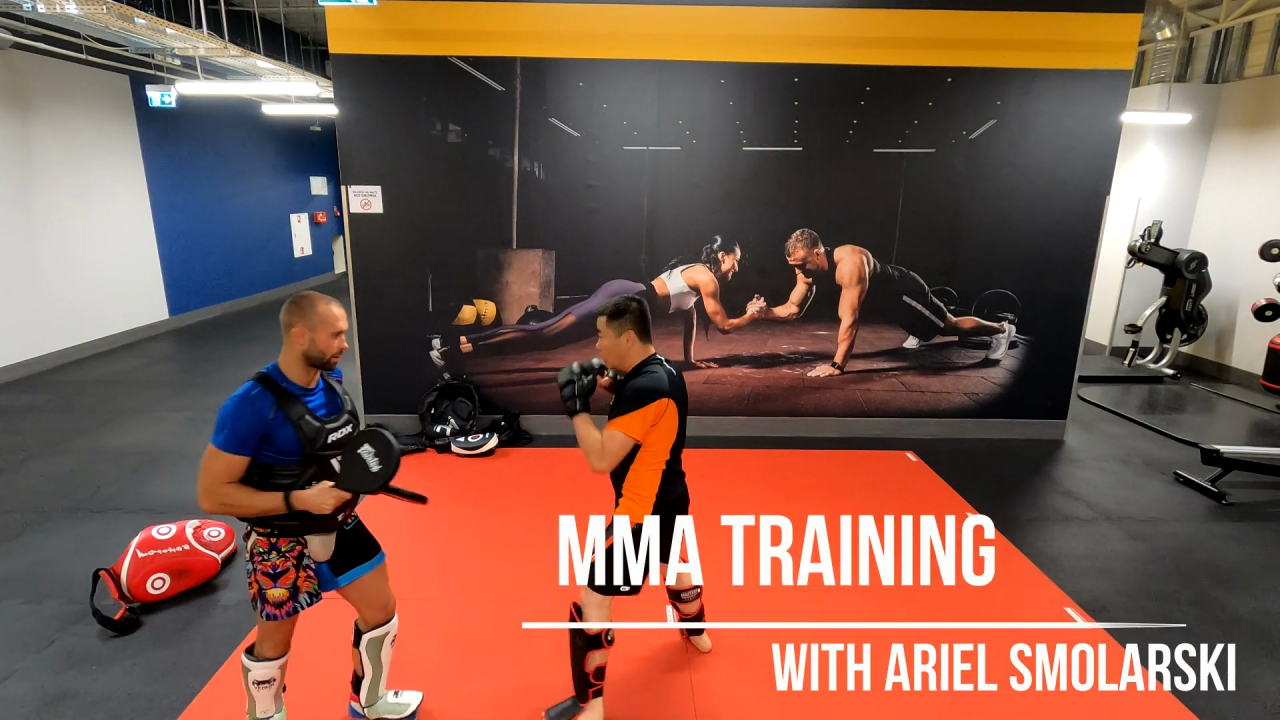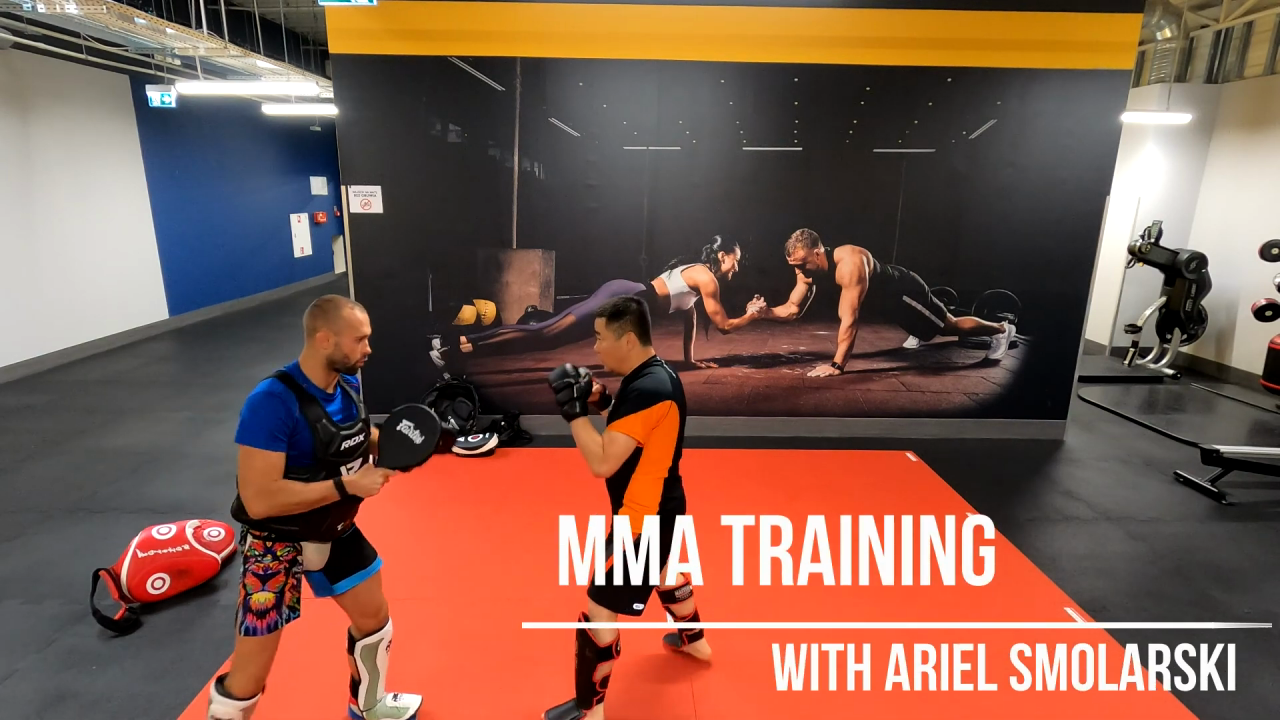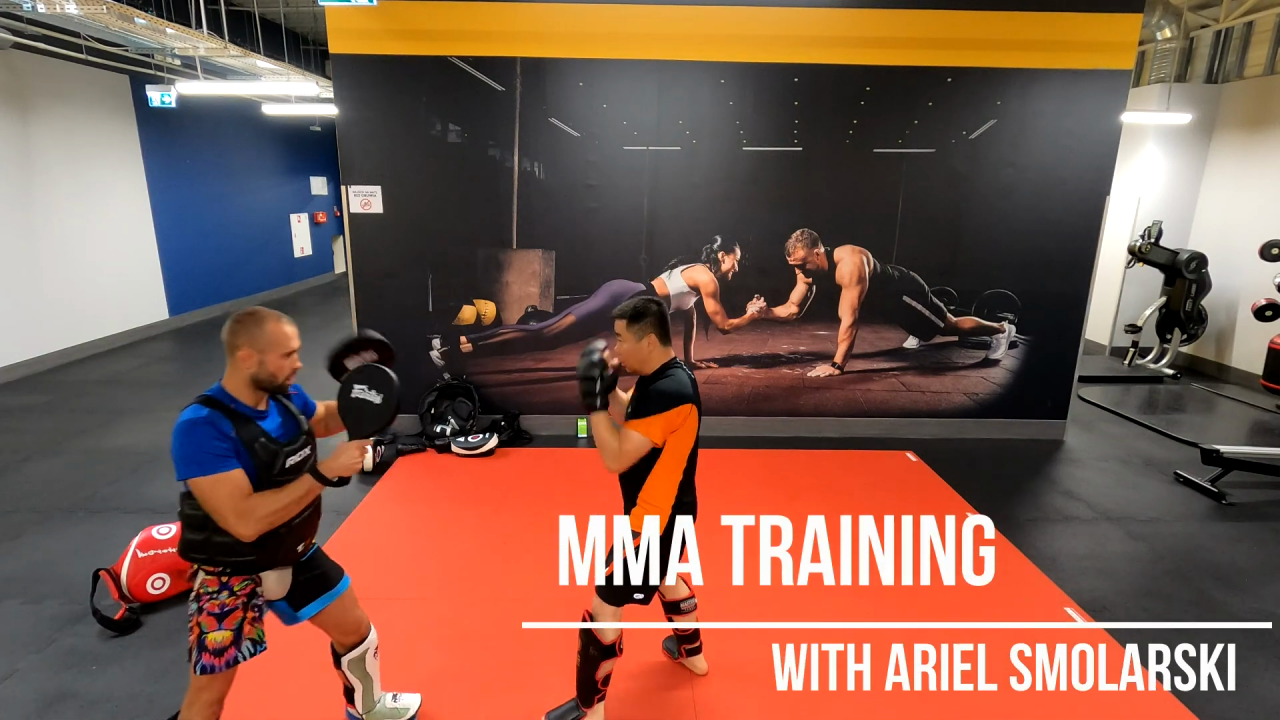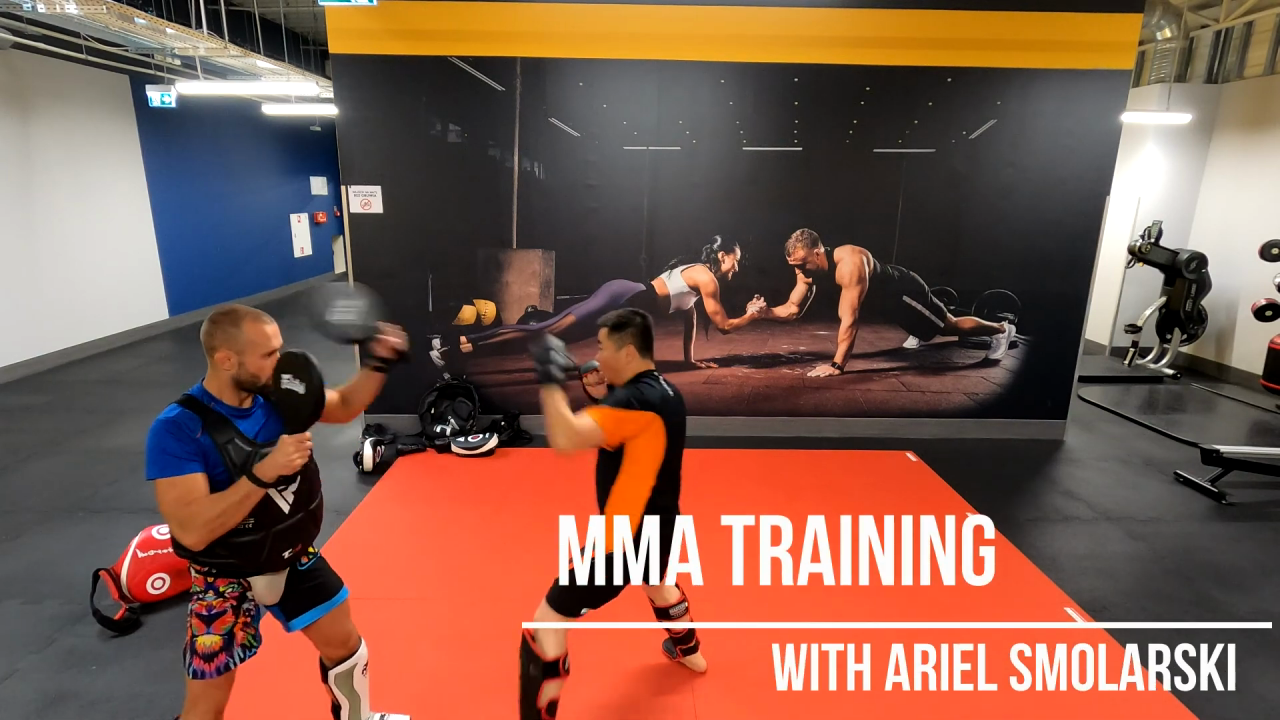
dt=0.3s
person 1, frame 1
left shoulder: (330, 379)
right shoulder: (251, 405)
right elbow: (212, 495)
right wrist: (296, 500)
left hip: (338, 524)
right hip: (281, 540)
left knee: (381, 611)
right knee: (274, 641)
person 1, frame 2
left shoulder: (346, 384)
right shoulder: (272, 402)
right elbow: (260, 500)
right wrist: (347, 485)
left hip: (335, 532)
right hip: (276, 545)
left knee: (374, 617)
right knee: (250, 673)
person 1, frame 3
left shoulder: (283, 394)
right shoulder: (201, 428)
left elbow: (327, 421)
right elbow: (247, 522)
right wrist: (326, 471)
left hip: (294, 556)
right hip: (230, 576)
left knee: (355, 629)
person 1, frame 4
right shoulder: (176, 429)
left elbow: (343, 407)
right elbow: (192, 532)
left wrist: (377, 364)
right wrist: (263, 473)
left hip: (294, 561)
right hip: (226, 580)
left knee: (345, 643)
person 2, frame 1
left shoulder: (645, 387)
right shoulder: (663, 371)
left elbow: (601, 459)
left wrist: (578, 406)
right wrist: (611, 389)
left hip: (643, 512)
right hip: (669, 502)
left knee: (592, 599)
right knee: (670, 565)
right ankle: (697, 632)
person 2, frame 2
left shoulder: (647, 389)
right shoulder: (656, 375)
left elbow: (602, 463)
left wrist: (574, 409)
right wrist: (603, 403)
left hip: (643, 518)
right hip: (663, 508)
left knee: (599, 610)
right knee: (664, 571)
right ankle: (694, 639)
person 2, frame 3
left shoulder: (669, 392)
right shoulder: (663, 375)
left elbow: (614, 459)
right elbow: (626, 413)
left wrist: (594, 393)
right wrist: (606, 384)
left hip: (654, 518)
right hip: (670, 511)
left knee: (602, 607)
right knee: (666, 577)
right ankle: (691, 651)
person 2, frame 4
left shoulder: (635, 400)
right shoulder: (661, 390)
left elbow: (564, 439)
left wrist: (550, 380)
right wrist: (603, 396)
right hip: (659, 526)
left knee: (548, 622)
right knee: (656, 581)
right ankle: (689, 651)
person 3, frame 1
left shoulder: (695, 272)
right shoulder: (707, 278)
left elbow: (690, 316)
right elbow: (724, 324)
left wrist: (690, 358)
right wrist: (752, 314)
left hip: (620, 297)
right hip: (622, 300)
left knee: (545, 334)
right knee: (546, 335)
left ankle: (460, 342)
right ankle: (455, 347)
person 3, frame 2
left shoulder: (694, 272)
right shoulder: (707, 278)
left elbow: (689, 317)
right elbow: (723, 325)
left wrist: (690, 359)
right wrist: (751, 314)
left hip: (621, 295)
right hip: (623, 300)
left knee: (545, 333)
right knee: (546, 336)
left ankle: (461, 342)
right ankle: (457, 347)
person 3, frame 3
left shoulder: (695, 272)
right shoulder: (707, 278)
left elbow: (689, 316)
right elbow: (724, 325)
left wrist: (689, 358)
right wrist: (751, 315)
left hip: (622, 296)
right hip: (623, 300)
left knee: (544, 333)
right knee: (545, 336)
left ankle: (459, 342)
right ankle: (457, 347)
person 3, frame 4
left shoulder: (694, 271)
right shoulder: (706, 278)
left elbow: (689, 317)
right elbow: (724, 325)
left wrist: (690, 358)
right wrist: (752, 314)
left hip: (621, 295)
right hip: (623, 299)
left knee: (544, 332)
right knee: (546, 335)
left ankle: (459, 342)
right ankle: (459, 346)
person 4, frame 1
left shoulder: (850, 264)
right shoulder: (808, 268)
left elbow: (849, 318)
right elbow: (793, 308)
left wrist: (837, 365)
right wrist: (764, 312)
left hip: (904, 290)
right hip: (887, 293)
left knee: (949, 326)
left ankle: (1001, 330)
right ankle: (919, 333)
person 4, frame 2
left shoulder: (849, 264)
right shoulder: (808, 267)
left elbow: (849, 319)
right elbow: (793, 309)
left wrist: (837, 365)
right wrist: (764, 312)
left hip: (904, 290)
right hip: (885, 293)
left knee: (949, 326)
left ankle: (1001, 330)
right ankle: (918, 334)
person 4, frame 3
left shoulder: (849, 264)
right shoulder: (808, 268)
left elbow: (849, 319)
right elbow: (793, 309)
left wrist: (837, 365)
right wrist: (764, 312)
left hip: (904, 290)
right hip: (886, 294)
left knee: (949, 326)
left ankle: (1001, 330)
right ankle: (919, 333)
person 4, frame 4
left shoulder: (849, 264)
right shoulder: (808, 269)
left elbow: (849, 319)
right elbow: (792, 309)
left wrist: (837, 365)
right wrist: (764, 312)
left hip: (904, 290)
right hip: (886, 294)
left knee: (949, 326)
left ankle: (1001, 330)
right ankle: (919, 333)
